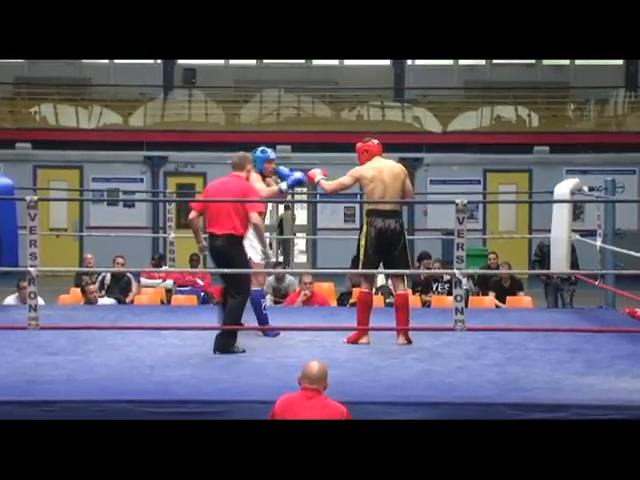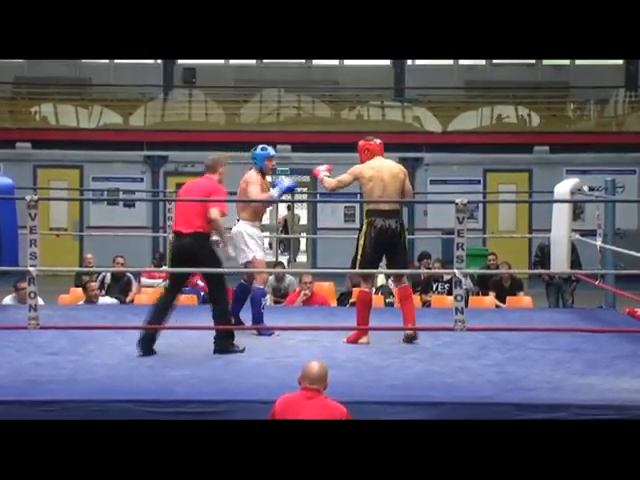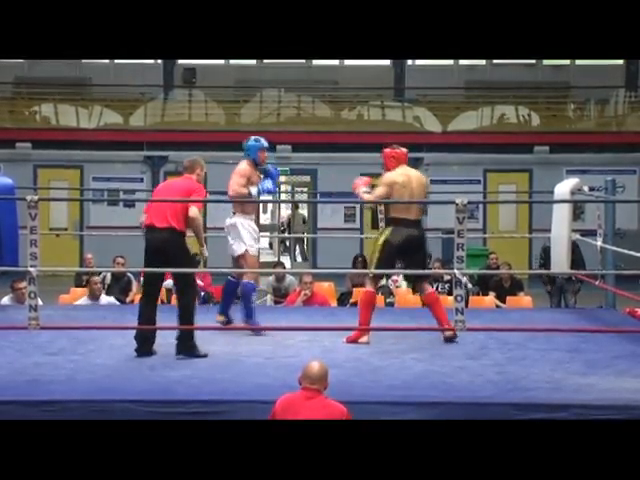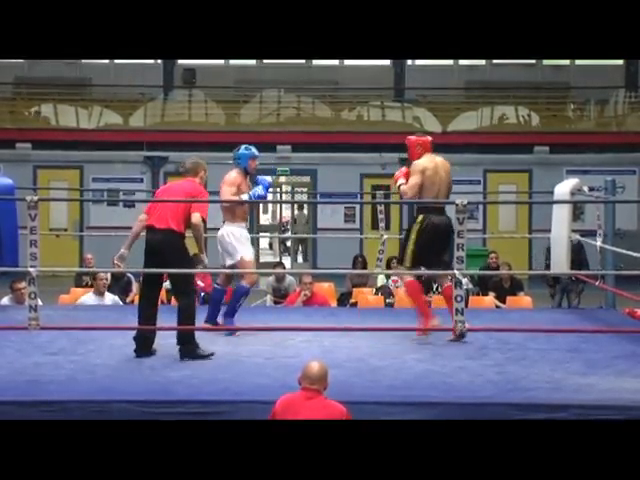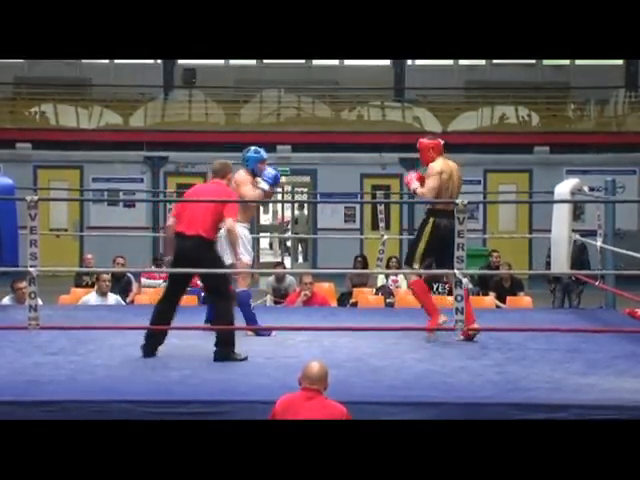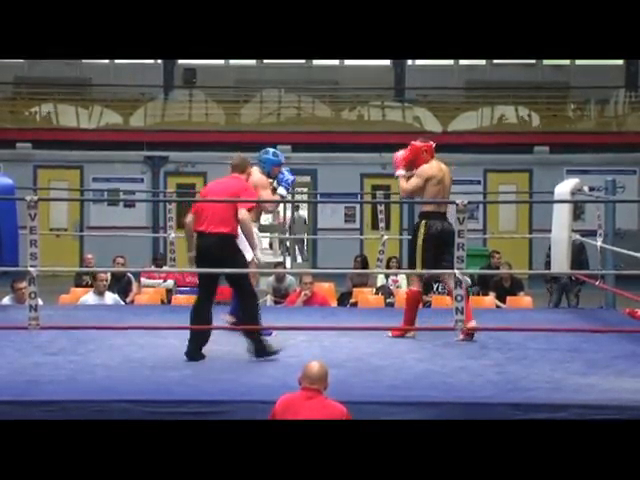
dt=0.3s
person 1, frame 1
left shoulder: (361, 171)
right shoulder: (400, 169)
left elbow: (330, 188)
right elbow: (409, 196)
left wrist: (317, 177)
left hip: (374, 223)
right hip: (396, 223)
left knee: (367, 280)
right knee: (399, 280)
left ankle: (362, 333)
right ankle: (403, 333)
person 1, frame 2
left shoulder: (361, 170)
right shoulder: (400, 169)
left elbow: (331, 185)
right elbow: (408, 197)
left wrist: (321, 174)
left hip: (373, 223)
right hip: (396, 223)
left knee: (365, 280)
right knee: (399, 277)
left ankle: (361, 333)
right ankle: (410, 325)
person 1, frame 3
left shoulder: (390, 177)
right shoulder: (422, 178)
left elbow: (372, 201)
left wrist: (361, 190)
left hip: (395, 231)
right hip: (416, 232)
left knee: (372, 280)
right knee: (422, 283)
left ankle: (362, 332)
right ankle: (447, 328)
person 1, frame 4
left shoulder: (420, 165)
right shoulder: (445, 164)
left elbow: (409, 193)
left wrist: (400, 181)
left hip: (425, 219)
right hip: (443, 219)
left knee: (407, 271)
right knee: (442, 275)
left ankle: (427, 319)
person 1, frame 5
left shoulder: (435, 167)
right shoulder: (455, 168)
left elbow: (428, 196)
left wrist: (414, 184)
right wrist: (424, 182)
left hip: (435, 221)
right hip: (451, 221)
left knee: (411, 269)
right knee: (453, 275)
left ankle: (435, 315)
person 1, frame 6
left shoulder: (426, 170)
right shoulder: (444, 169)
left elbow: (404, 189)
left wrist: (400, 169)
right wrist: (409, 168)
left hip: (428, 224)
right hip: (444, 224)
left knee: (416, 277)
right knee: (448, 277)
left ankle: (406, 328)
right ankle: (467, 323)
person 2, frame 1
left shoulder: (212, 186)
right shoulder: (248, 188)
left elbow: (193, 217)
right elbow: (255, 220)
left wrist: (200, 242)
right wrist: (264, 246)
left hip: (214, 242)
right hip: (232, 243)
left knee: (231, 288)
right knee: (240, 291)
left ankle: (230, 331)
right ankle: (225, 342)
person 2, frame 2
left shoulder: (186, 187)
right shoulder: (217, 188)
right elbow: (215, 217)
right wrist: (226, 244)
left hip: (179, 242)
right hip: (199, 243)
left knee: (171, 293)
right knee: (218, 292)
left ankle: (146, 341)
right ankle: (224, 343)
person 2, frame 3
left shoulder: (163, 185)
right shoulder: (196, 187)
left elbow: (144, 218)
right elbow: (192, 214)
right wrist: (202, 245)
left hip: (152, 237)
right hip: (172, 238)
left knee: (149, 292)
right knee: (187, 292)
left ankle: (144, 344)
right ankle: (186, 345)
person 2, frame 4
left shoulder: (165, 188)
right shoulder: (200, 191)
left elbow: (142, 219)
right elbow: (196, 222)
left wrist: (126, 248)
right wrist: (202, 252)
left hip: (152, 238)
right hip: (172, 241)
left knee: (149, 294)
right knee: (186, 294)
left ankle: (143, 346)
right ankle: (188, 347)
person 2, frame 5
left shoulder: (192, 190)
right shoulder: (228, 194)
left elbow: (171, 223)
right elbow: (229, 226)
left wrist: (169, 254)
right wrist: (236, 256)
left hip: (182, 244)
right hip: (202, 247)
left knee: (170, 296)
right knee: (222, 297)
left ankle: (150, 344)
right ankle: (225, 350)
person 2, frame 6
left shoulder: (210, 186)
right shoulder: (244, 188)
left elbow: (189, 221)
right elbow: (243, 217)
left wrist: (191, 250)
right wrist: (255, 248)
left hip: (203, 242)
right hip: (224, 242)
left knee: (204, 296)
right knee: (246, 294)
left ankle: (194, 348)
right ankle: (258, 344)
person 3, frame 1
left shoulder: (267, 179)
right shoulder: (253, 177)
left elbow: (281, 194)
right elbow: (264, 194)
left wrist: (286, 181)
right wrist: (287, 182)
left hip: (255, 231)
right hip: (249, 233)
left knee: (253, 278)
right knee: (258, 279)
right ankle: (264, 326)
person 3, frame 2
left shoulder: (261, 178)
right shoulder: (252, 177)
left elbow: (265, 201)
right elbow: (257, 201)
left wrist: (280, 188)
right wrist: (279, 191)
left hip: (251, 230)
right hip: (246, 230)
left knee: (251, 276)
right knee: (261, 278)
left ankle: (233, 315)
right ankle: (259, 325)
person 3, frame 3
left shoulder: (253, 170)
right shoulder: (244, 168)
right elbow: (233, 192)
left wrist: (270, 179)
right wrist: (258, 189)
left hip: (245, 222)
right hip: (241, 222)
left knee: (238, 270)
right knee: (251, 271)
left ankle: (223, 314)
right ankle: (249, 320)
person 3, frame 4
left shoulder: (246, 179)
right shoulder: (232, 177)
left elbow: (254, 201)
right elbow: (226, 201)
left wrist: (262, 189)
right wrist: (249, 195)
left hip: (236, 231)
right hip: (233, 231)
left knee: (225, 278)
right knee: (251, 276)
left ankle: (210, 321)
right ankle: (228, 317)
person 3, frame 5
left shoulder: (250, 179)
right shoulder: (243, 177)
left elbow: (263, 198)
right elbow: (252, 200)
left wrist: (271, 185)
right wrist: (265, 183)
left hip: (237, 229)
right hip: (236, 230)
right knee: (243, 279)
left ankle: (211, 320)
right ankle: (252, 325)
person 3, frame 6
left shoulder: (255, 175)
right shoulder: (259, 178)
left elbow: (265, 199)
right elbow: (268, 206)
left wrist: (277, 185)
right wrist: (283, 188)
right knee: (251, 277)
left ankle: (234, 315)
